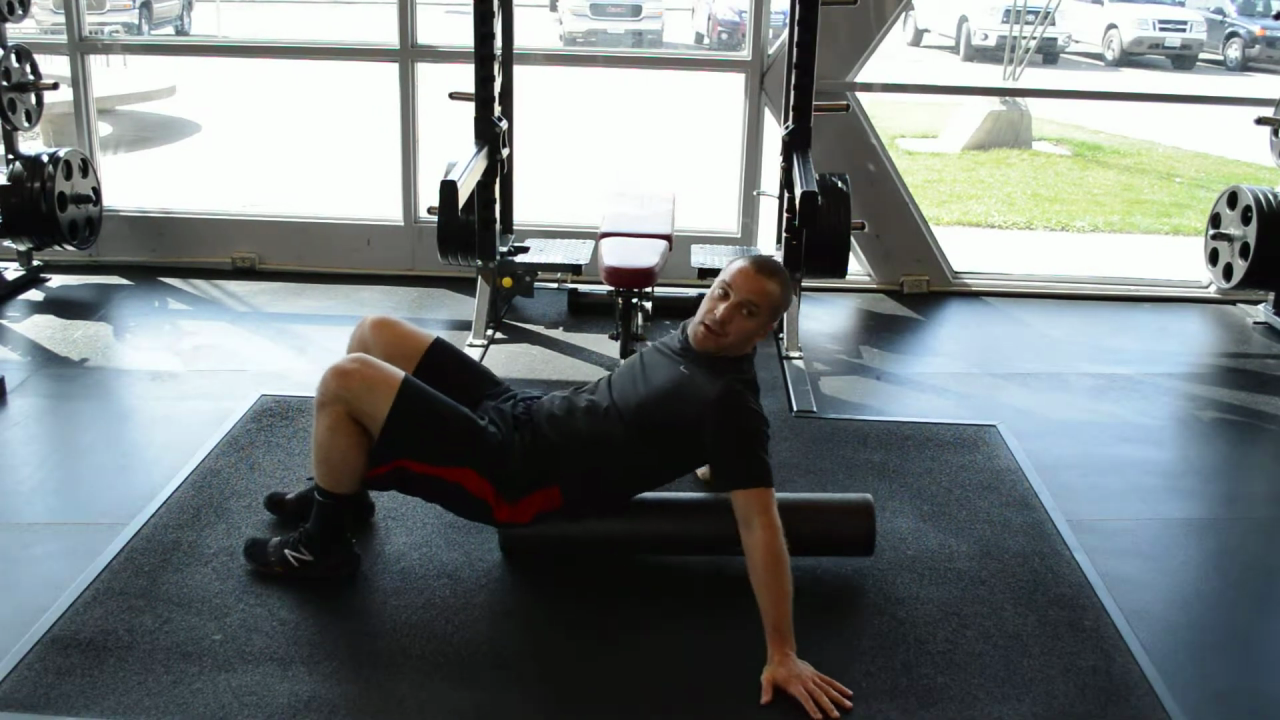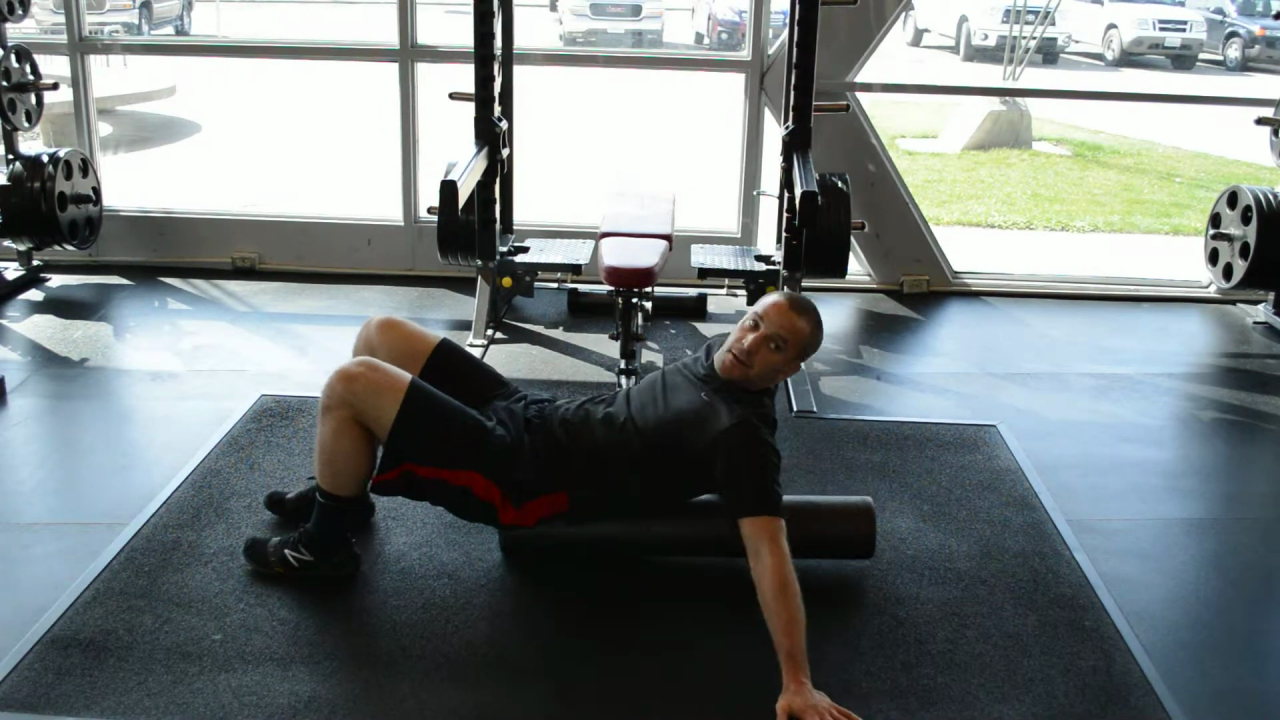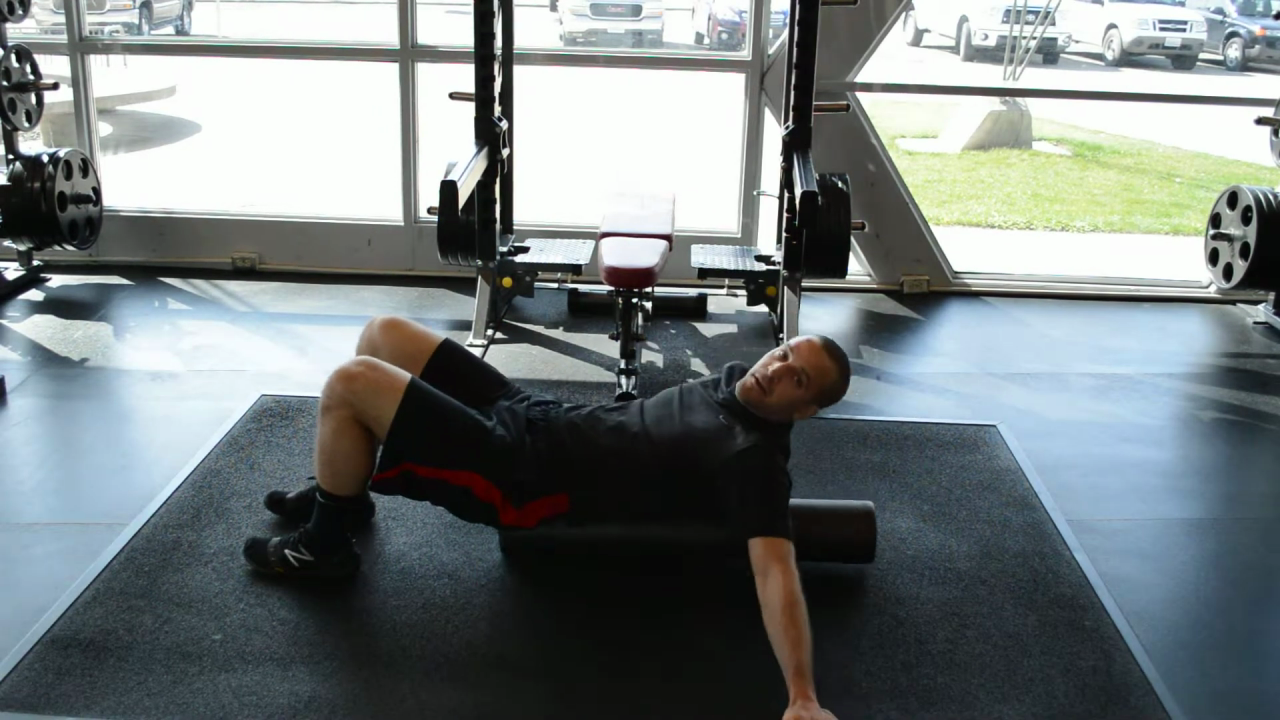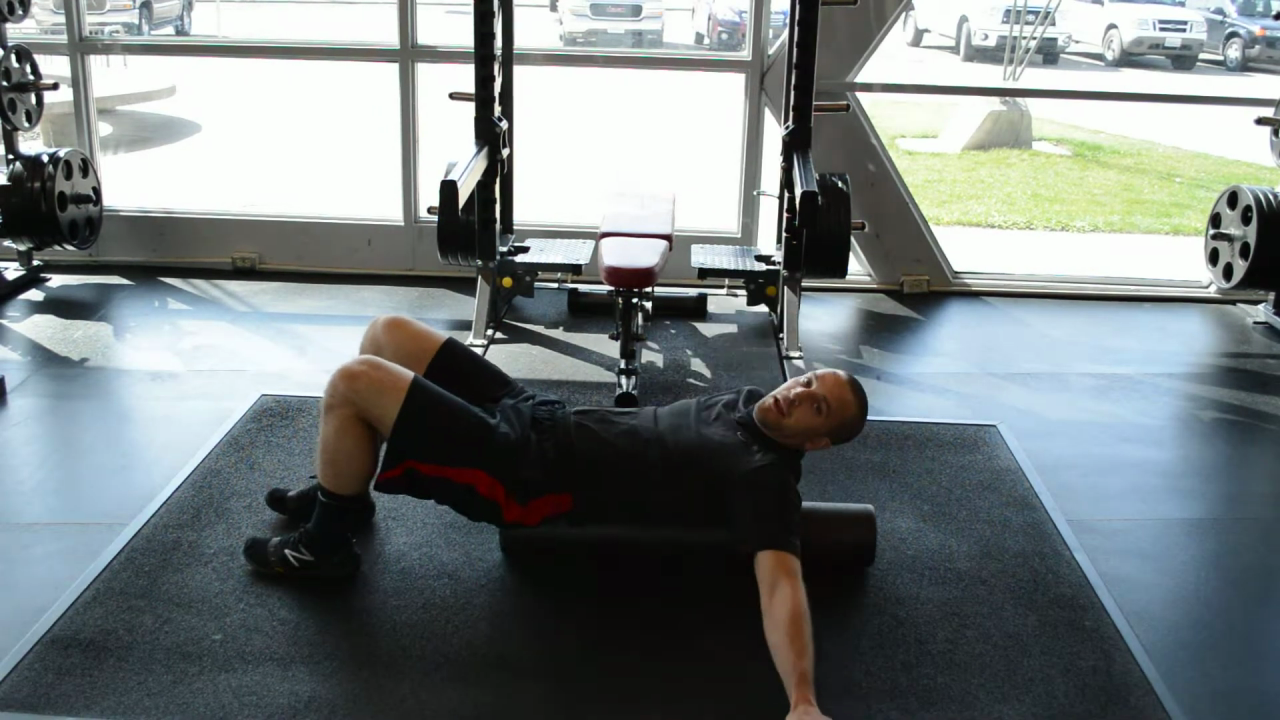
dt=0.2s
person 1, frame 1
left shoulder: (729, 406)
right shoulder: (699, 335)
left elbow: (759, 526)
left wrist: (782, 655)
left hip: (511, 472)
right hip: (518, 413)
left knee: (343, 381)
right knee: (373, 333)
left ankle: (323, 544)
right ankle: (343, 494)
person 1, frame 2
left shoulder: (743, 436)
right shoulder: (725, 357)
left elbow: (768, 554)
left hip: (519, 472)
right hip: (530, 418)
left knee: (348, 385)
right knee: (379, 334)
left ankle: (324, 544)
right ankle: (343, 492)
person 1, frame 3
left shoulder: (755, 460)
right shoulder: (740, 384)
left elbow: (775, 573)
left hip: (518, 476)
right hip: (533, 418)
left knee: (348, 384)
right knee: (383, 333)
left ankle: (323, 546)
right ankle: (342, 495)
person 1, frame 4
left shoulder: (766, 477)
right shoulder: (756, 408)
left elbow: (781, 586)
left hip: (522, 474)
right hip: (540, 419)
left knee: (351, 384)
right knee: (387, 332)
left ankle: (325, 545)
right ankle: (344, 495)
